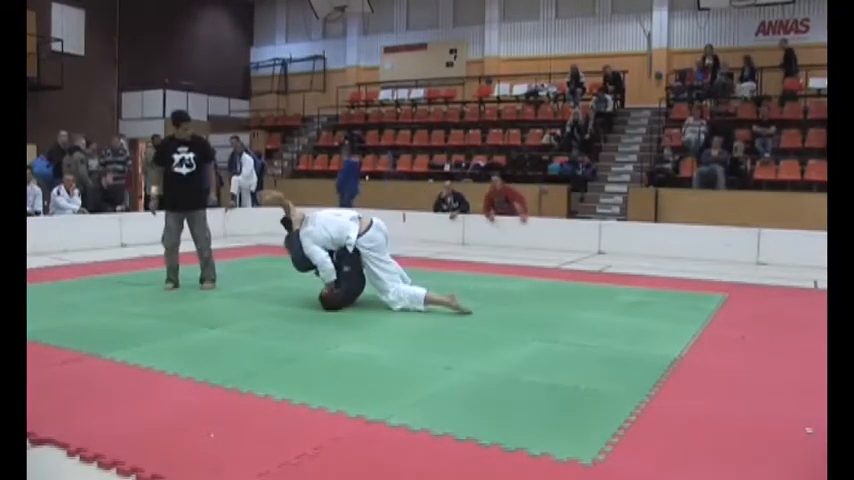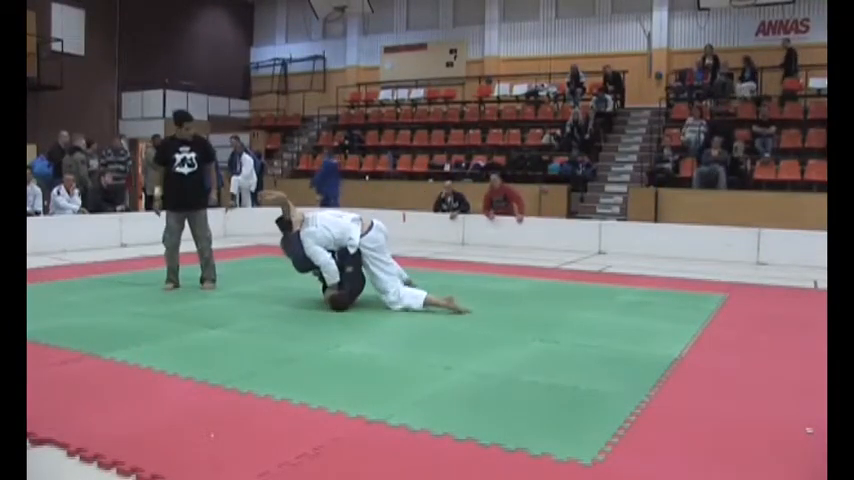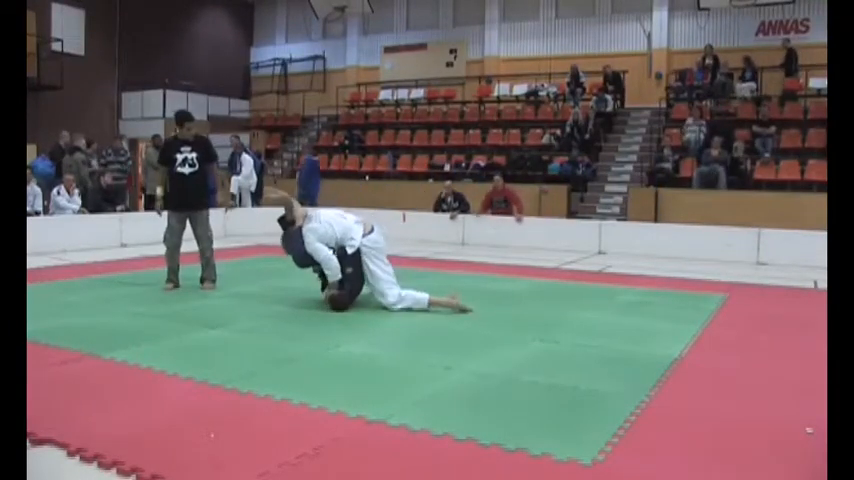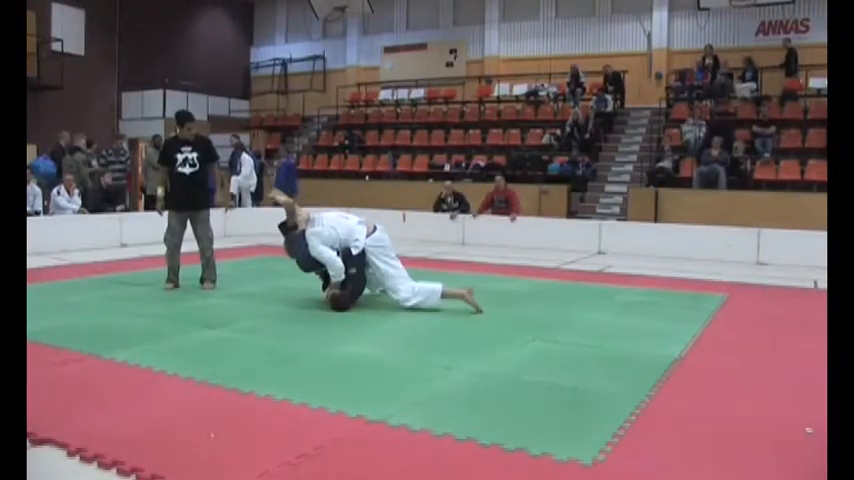
dt=0.3s
person 1, frame 1
left shoulder: (307, 240)
right shoulder: (311, 217)
left elbow: (326, 266)
right elbow: (293, 211)
left wrist: (329, 289)
right wrist: (281, 200)
left hip: (366, 243)
right hip: (374, 225)
left knee: (394, 295)
left ankle: (445, 302)
right ankle: (409, 286)
person 1, frame 2
left shoulder: (308, 240)
right shoulder: (309, 217)
left elbow: (328, 266)
right elbow: (292, 212)
left wrist: (332, 290)
right wrist: (283, 200)
left hip: (366, 243)
right hip: (374, 227)
left knee: (394, 296)
left ankle: (443, 303)
right ankle: (408, 283)
person 1, frame 3
left shoulder: (309, 240)
right shoulder: (312, 215)
left elbow: (331, 263)
left wrist: (332, 288)
right wrist: (287, 201)
left hip: (366, 246)
right hip: (372, 233)
left knee: (392, 298)
left ankle: (449, 303)
person 1, frame 4
left shoulder: (312, 242)
right shoulder: (313, 219)
left elbow: (335, 265)
left wrist: (333, 288)
right wrist: (288, 204)
left hip: (371, 246)
right hip: (375, 233)
left knee: (406, 294)
left ankle: (461, 294)
person 2, frame 1
left shoulder: (201, 143)
right shoulder: (165, 145)
left elbow: (209, 168)
right elbow: (159, 171)
left wrist: (212, 191)
right wrist: (154, 195)
left hip: (197, 202)
right hip: (173, 203)
left knee: (203, 241)
right knee: (170, 243)
left ankle: (208, 277)
right ankle: (172, 278)
person 2, frame 2
left shoulder: (202, 143)
right shoulder: (167, 145)
left elbow: (210, 167)
right elbow: (160, 171)
left wrist: (213, 191)
right wrist: (158, 196)
left hip: (197, 202)
right hip: (174, 203)
left knee: (204, 241)
right knee: (171, 243)
left ankle: (208, 278)
right ankle: (172, 279)
person 2, frame 3
left shoulder: (203, 143)
right shoulder: (169, 145)
left elbow: (212, 167)
right elbow: (163, 171)
right wrist: (159, 196)
left hip: (199, 202)
right hip: (175, 203)
left knee: (205, 242)
right knee: (172, 243)
left ankle: (208, 278)
right ankle: (172, 279)
person 2, frame 4
left shoulder: (204, 143)
right shoulder: (169, 145)
left elbow: (213, 168)
right elbow: (164, 171)
right wrist: (160, 196)
left hip: (200, 202)
right hip: (176, 203)
left knee: (205, 242)
right knee: (172, 243)
left ankle: (209, 278)
right ankle: (172, 279)
